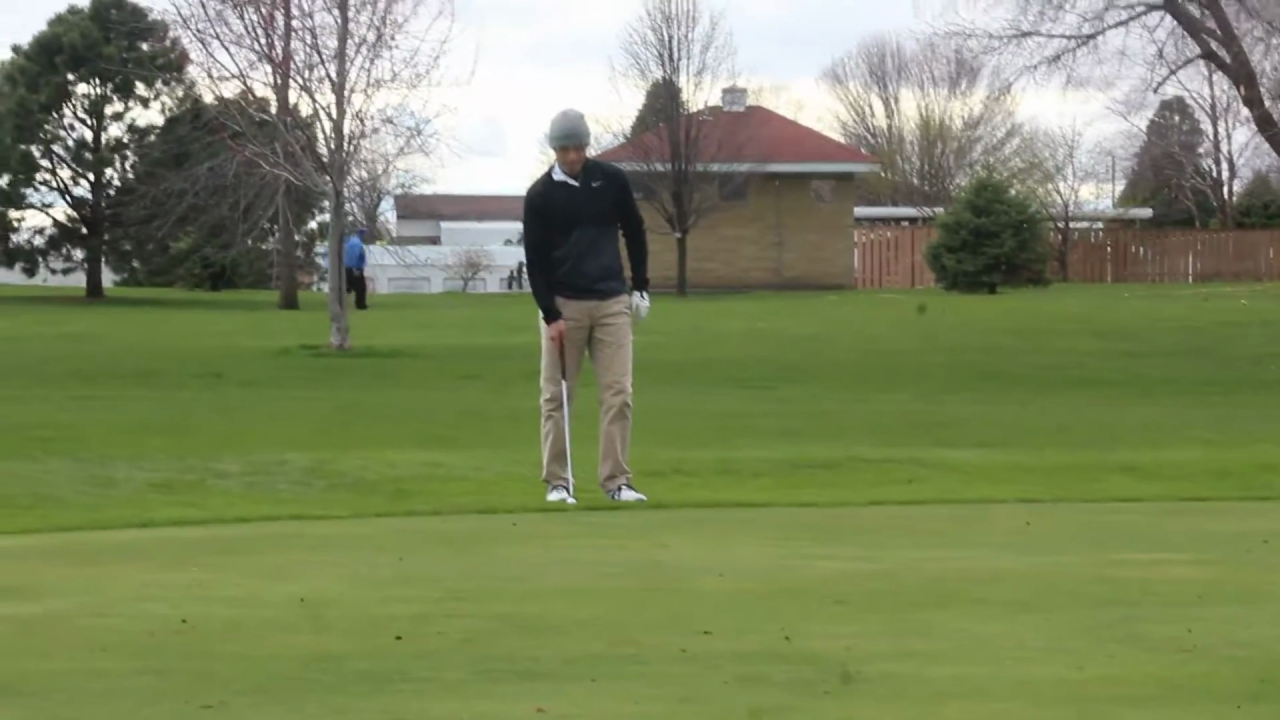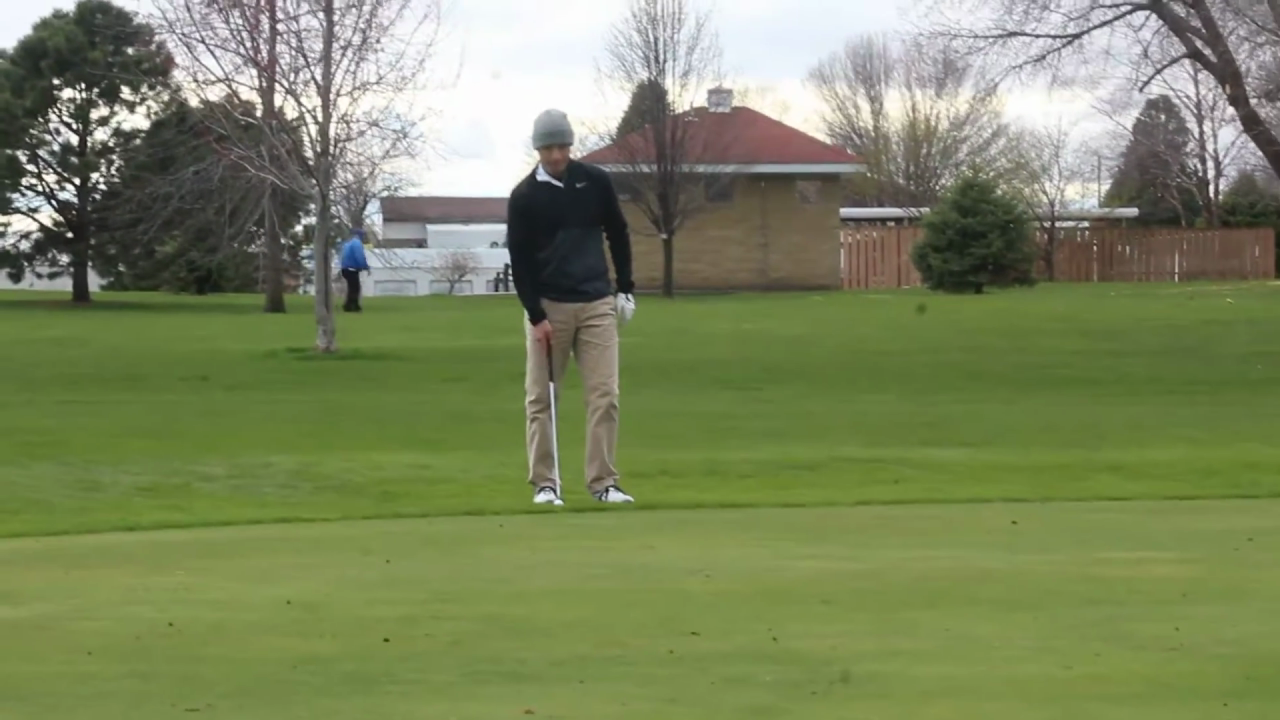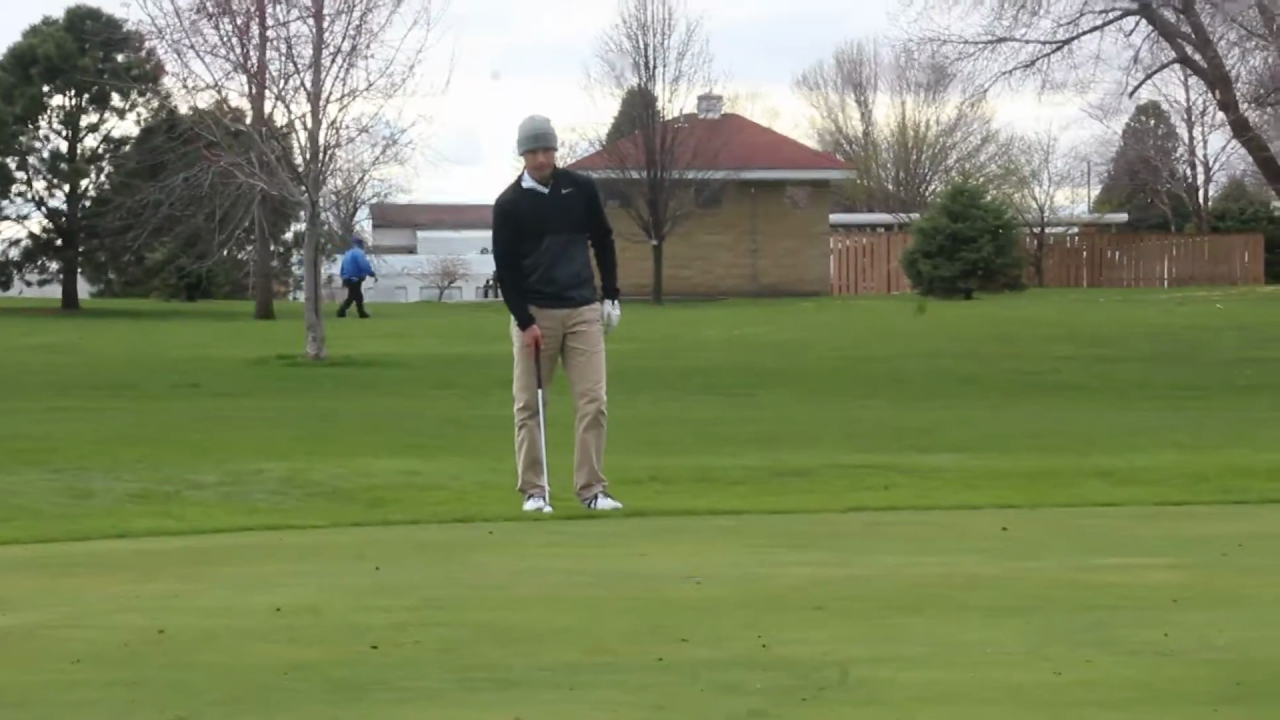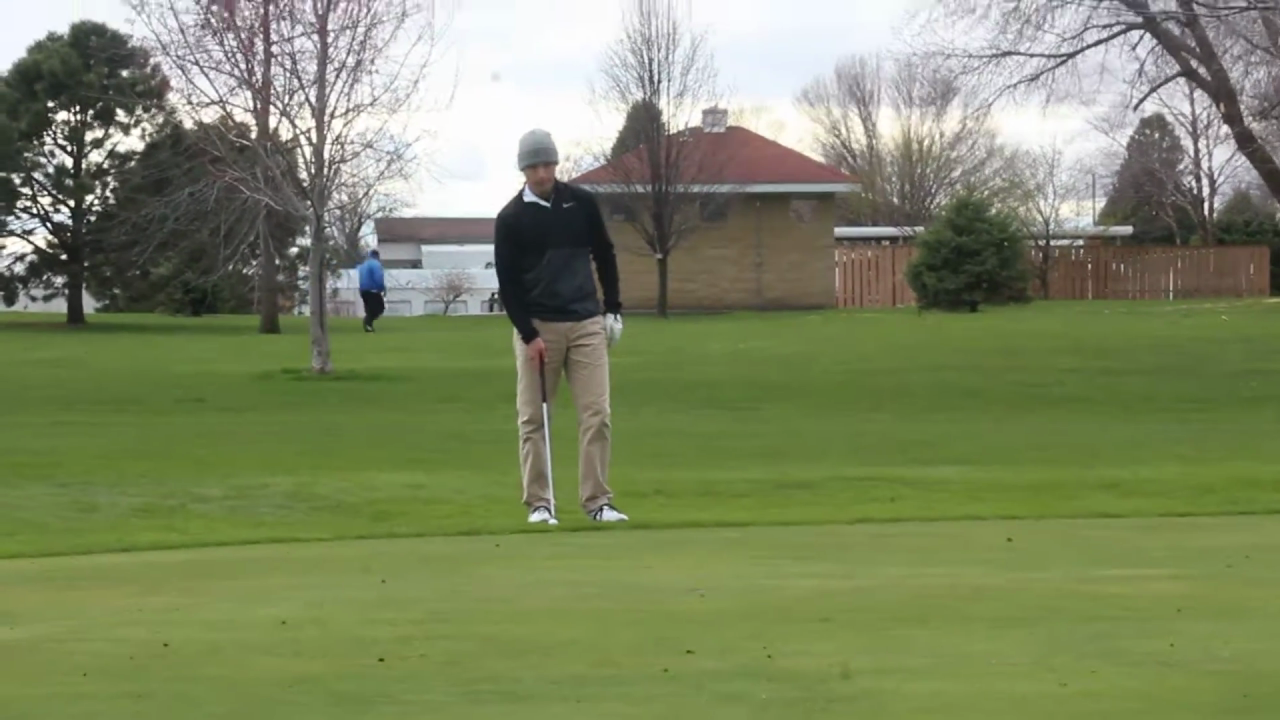
dt=0.2s
person 1, frame 1
left shoulder: (612, 179)
right shoulder: (540, 194)
left elbow: (634, 232)
right elbow: (535, 259)
left wrist: (640, 286)
right wrist: (550, 315)
left hip: (612, 301)
right hip: (563, 305)
left knee: (618, 393)
right knee: (556, 395)
left ankle: (616, 480)
right ankle: (557, 481)
person 1, frame 2
left shoulder: (596, 181)
right shoulder: (524, 196)
left elbow: (618, 234)
right elbow: (520, 261)
left wrist: (625, 288)
right wrist: (536, 316)
left hip: (597, 303)
right hip: (548, 307)
left knee: (604, 395)
right knee: (540, 398)
left ankle: (603, 482)
right ankle: (544, 483)
person 1, frame 3
left shoulder: (581, 188)
right shoulder: (509, 203)
left elbow: (603, 241)
right elbow: (505, 268)
left wrist: (611, 295)
right wrist: (524, 320)
left hip: (584, 310)
right hip: (534, 314)
left knee: (592, 402)
right knee: (528, 405)
left ankle: (592, 488)
right ankle: (533, 490)
person 1, frame 4
left shoulder: (582, 202)
right shoulder: (511, 218)
left elbow: (604, 255)
right elbow: (507, 283)
left wrist: (613, 309)
right wrist: (528, 334)
left hip: (587, 323)
right hip: (537, 327)
left knee: (596, 414)
right knee: (532, 418)
left ankle: (597, 501)
right ankle: (538, 503)
